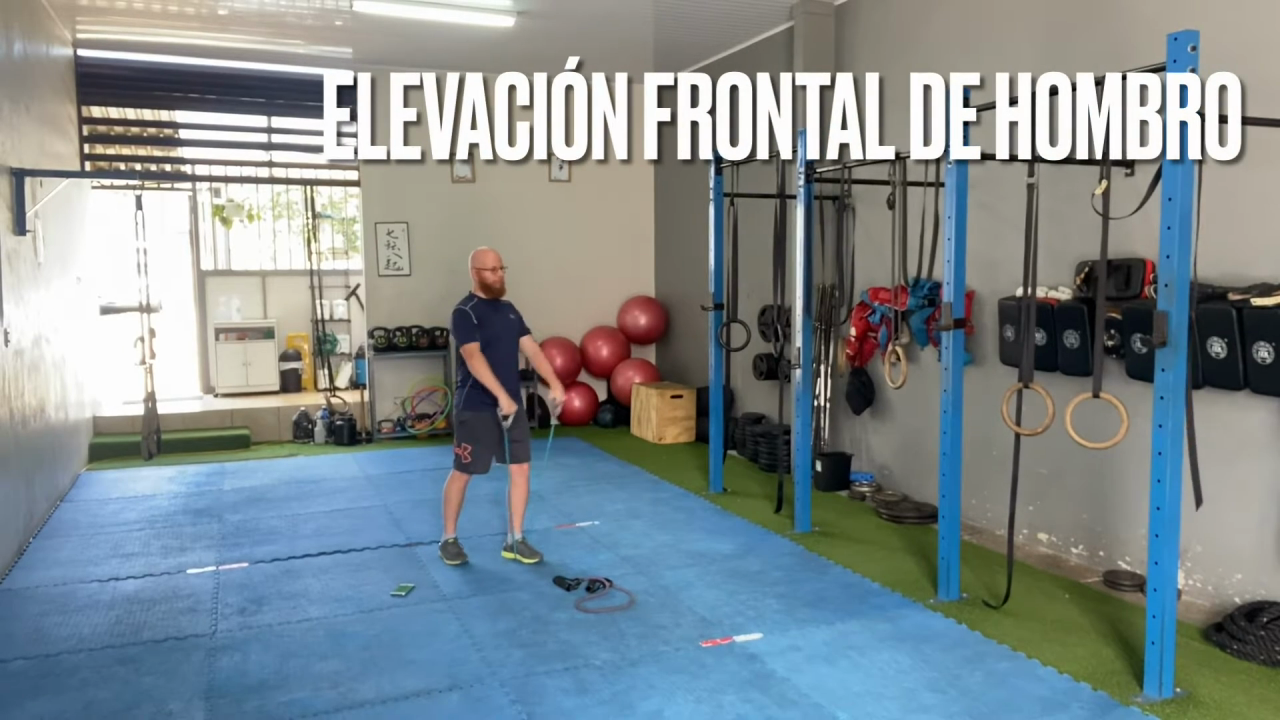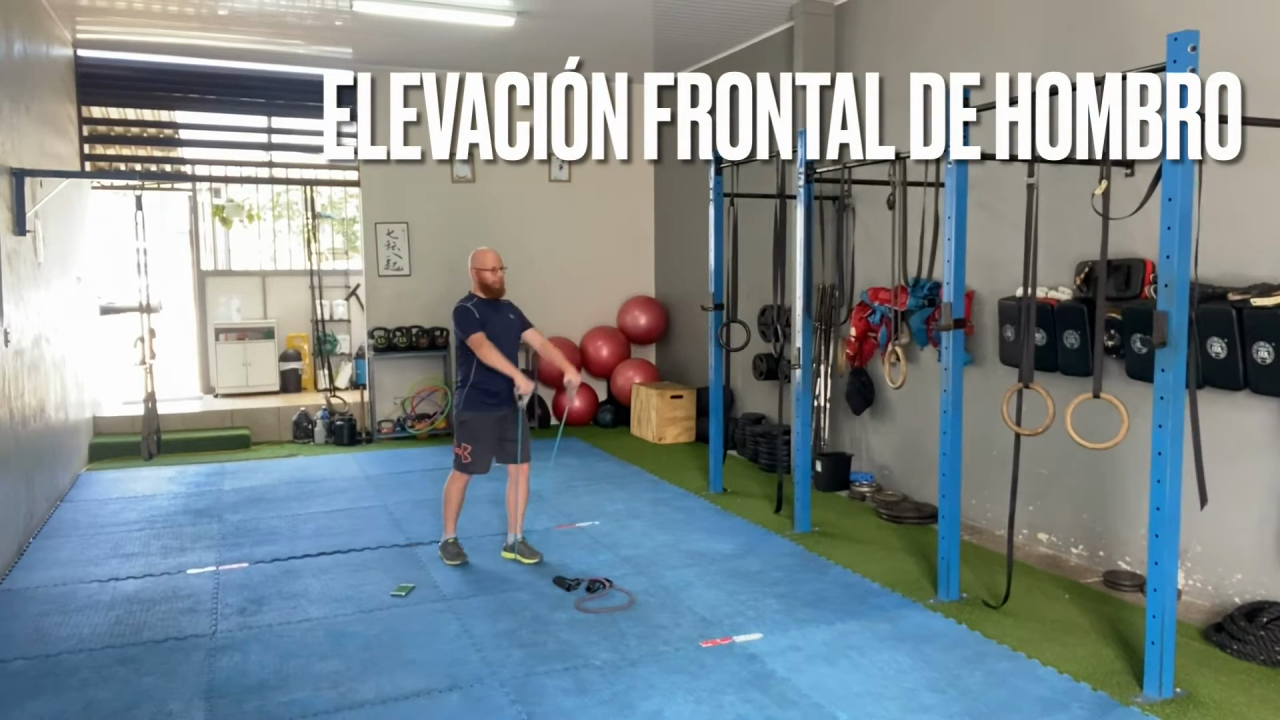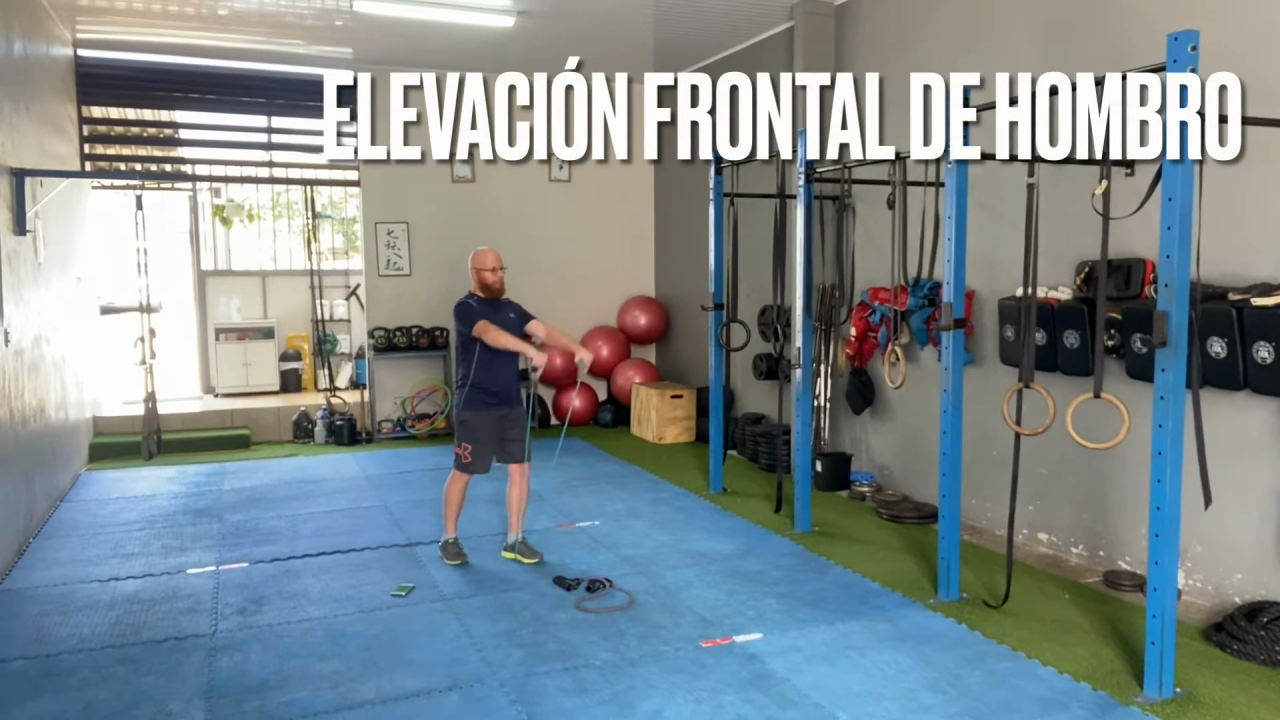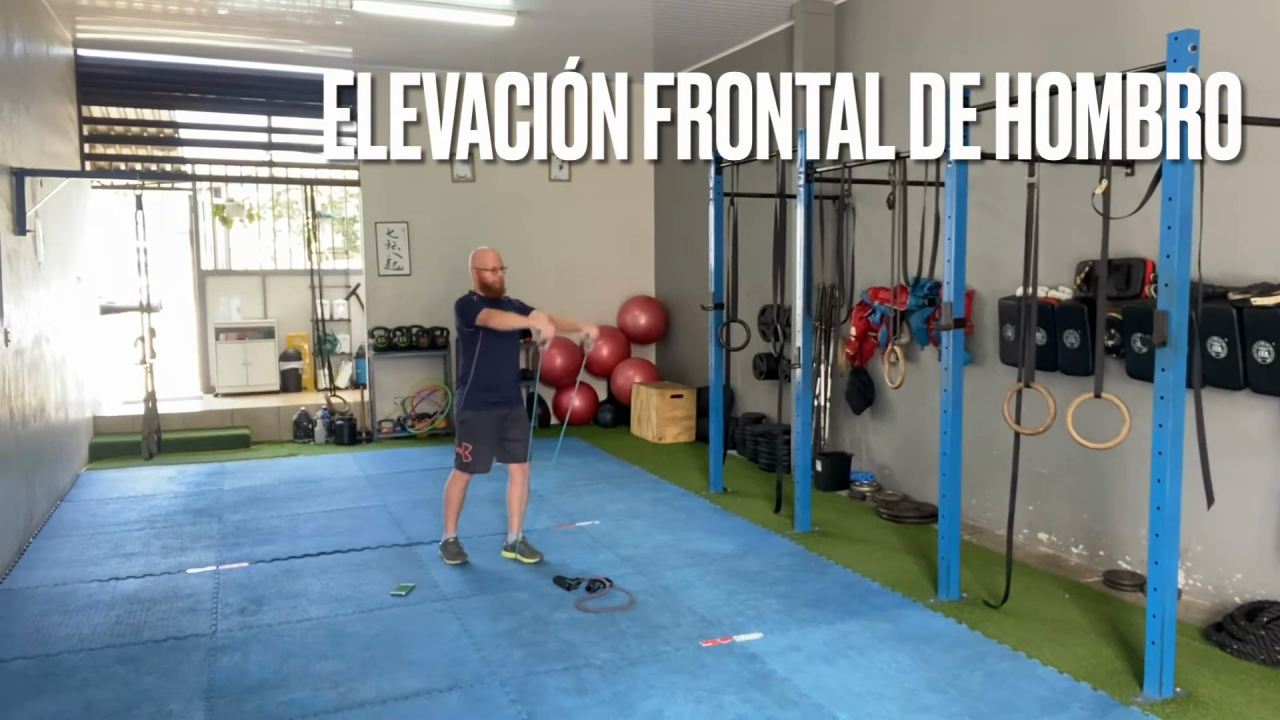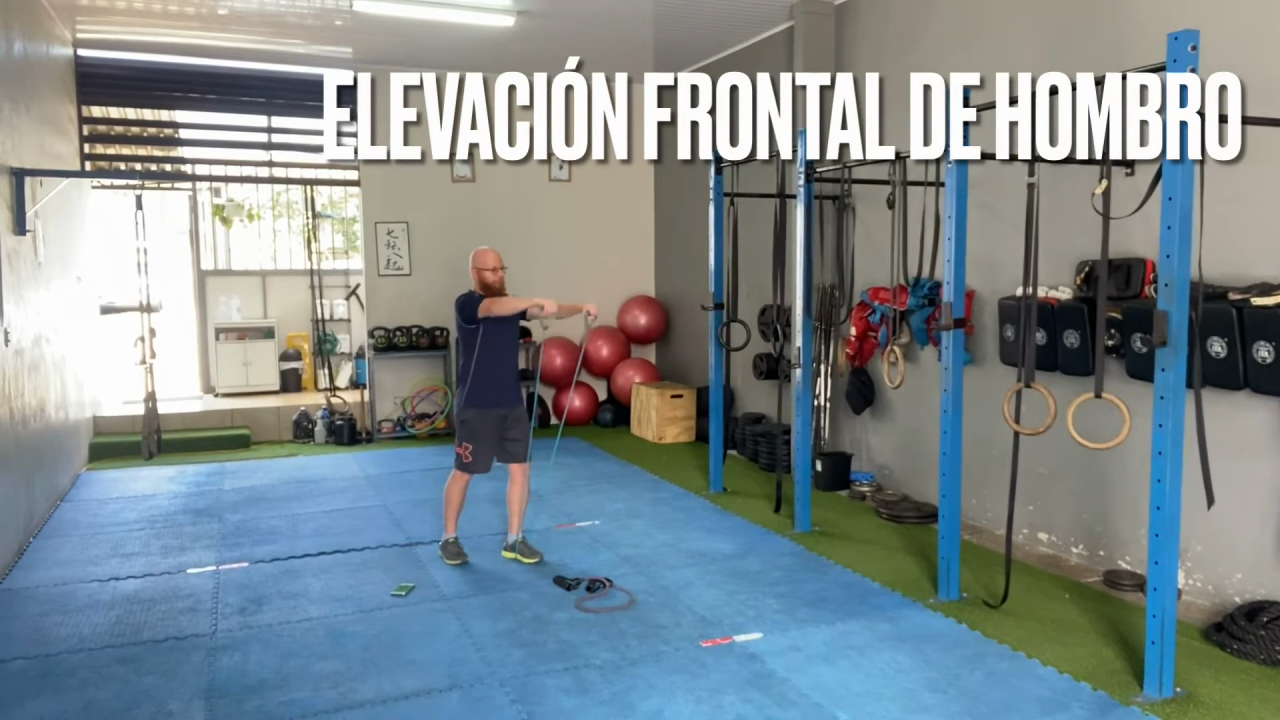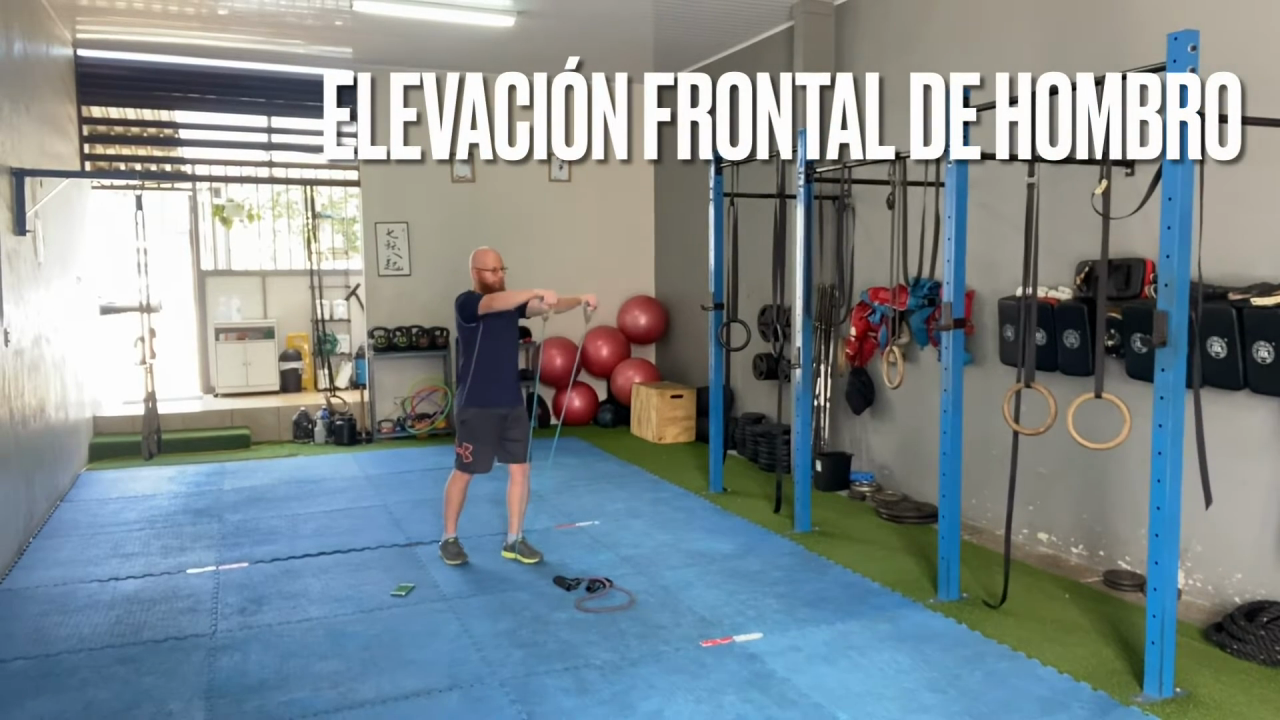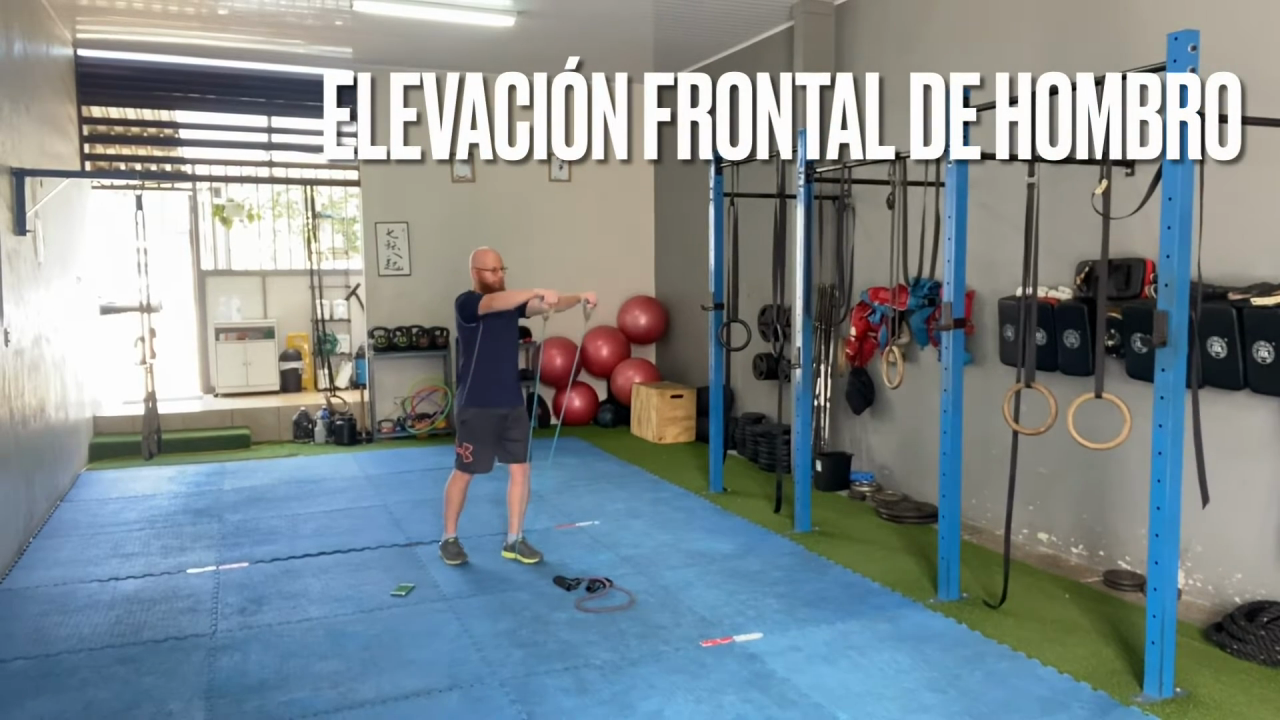
dt=0.1s
person 1, frame 1
left shoulder: (509, 309)
right shoulder: (465, 313)
left elbow: (531, 348)
right elbow: (473, 358)
left wrist: (554, 384)
right wrist: (502, 395)
left hip: (514, 405)
right hip: (475, 410)
left knee: (521, 468)
right knee: (462, 473)
left ankle: (515, 539)
right ankle: (449, 539)
person 1, frame 2
left shoulder: (509, 309)
right shoulder: (465, 310)
left elbow: (538, 340)
right elbow: (483, 347)
left wrist: (567, 368)
right wrist: (517, 375)
left hip: (511, 404)
right hip: (475, 409)
left knee: (520, 469)
right knee: (463, 473)
left ankle: (514, 540)
right ankle: (449, 539)
person 1, frame 3
left shoulder: (510, 307)
right shoulder: (466, 308)
left elbow: (542, 330)
right elbow: (490, 334)
left wrist: (575, 348)
right wrist: (529, 350)
left hip: (512, 405)
right hip: (475, 408)
left knee: (520, 469)
right knee: (463, 473)
left ankle: (514, 540)
right ankle: (449, 539)
person 1, frame 4
left shoulder: (510, 305)
right shoulder: (467, 306)
left elbow: (547, 319)
right elbow: (493, 319)
left wrist: (581, 327)
right wrist: (534, 323)
left hip: (512, 405)
right hip: (476, 408)
left knee: (520, 469)
right knee: (464, 473)
left ankle: (514, 539)
right ankle: (449, 538)
person 1, frame 5
left shoulder: (511, 304)
right shoulder: (467, 304)
left elbow: (549, 310)
right elbow: (494, 308)
left wrist: (579, 308)
right wrist: (536, 303)
left hip: (512, 404)
right hip: (476, 407)
left knee: (520, 469)
right knee: (463, 472)
left ankle: (514, 539)
right ankle: (449, 538)
person 1, frame 6
left shoulder: (511, 302)
right shoulder: (466, 303)
left elbow: (548, 307)
right elbow: (495, 303)
left wrist: (578, 301)
right wrist: (537, 294)
left hip: (512, 404)
right hip: (476, 407)
left knee: (520, 469)
right knee: (463, 472)
left ankle: (514, 540)
right ankle: (449, 538)
person 1, frame 7
left shoulder: (511, 303)
right shoulder: (467, 303)
left elbow: (548, 306)
right elbow: (495, 303)
left wrist: (578, 299)
right wrist: (537, 292)
left hip: (513, 403)
right hip: (477, 407)
left knee: (520, 469)
right knee: (463, 472)
left ankle: (514, 540)
right ankle: (449, 538)
